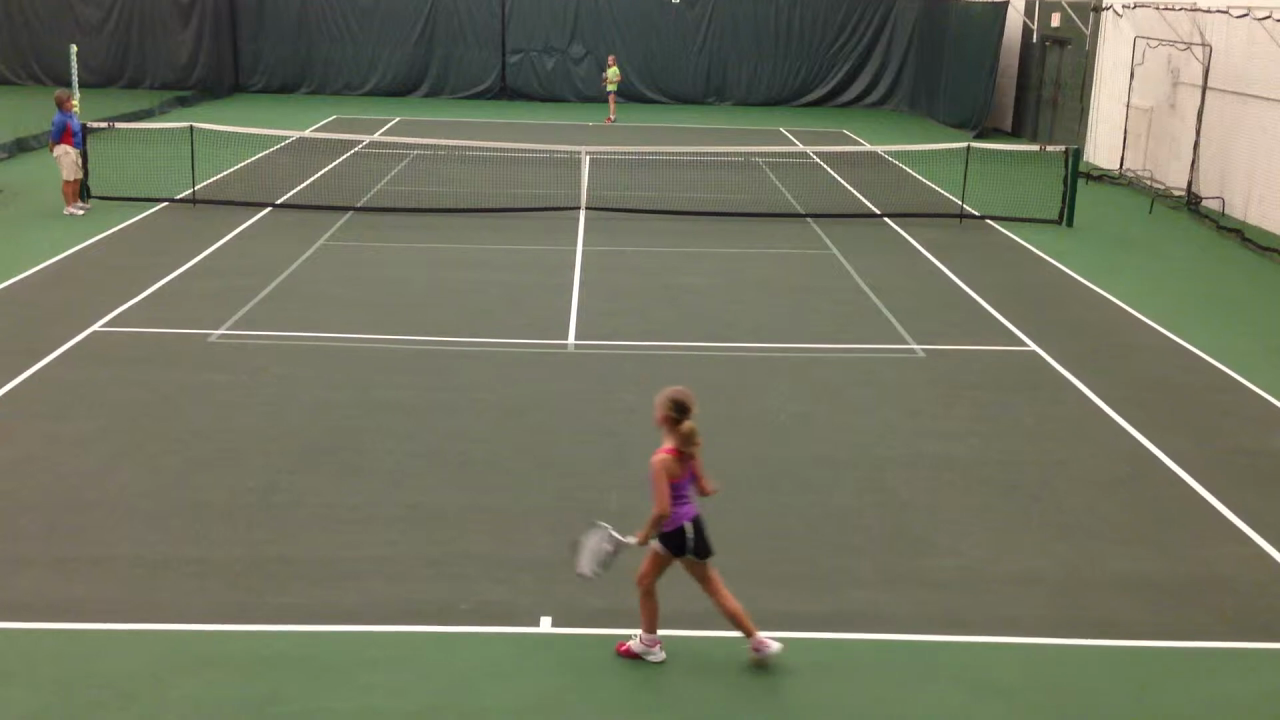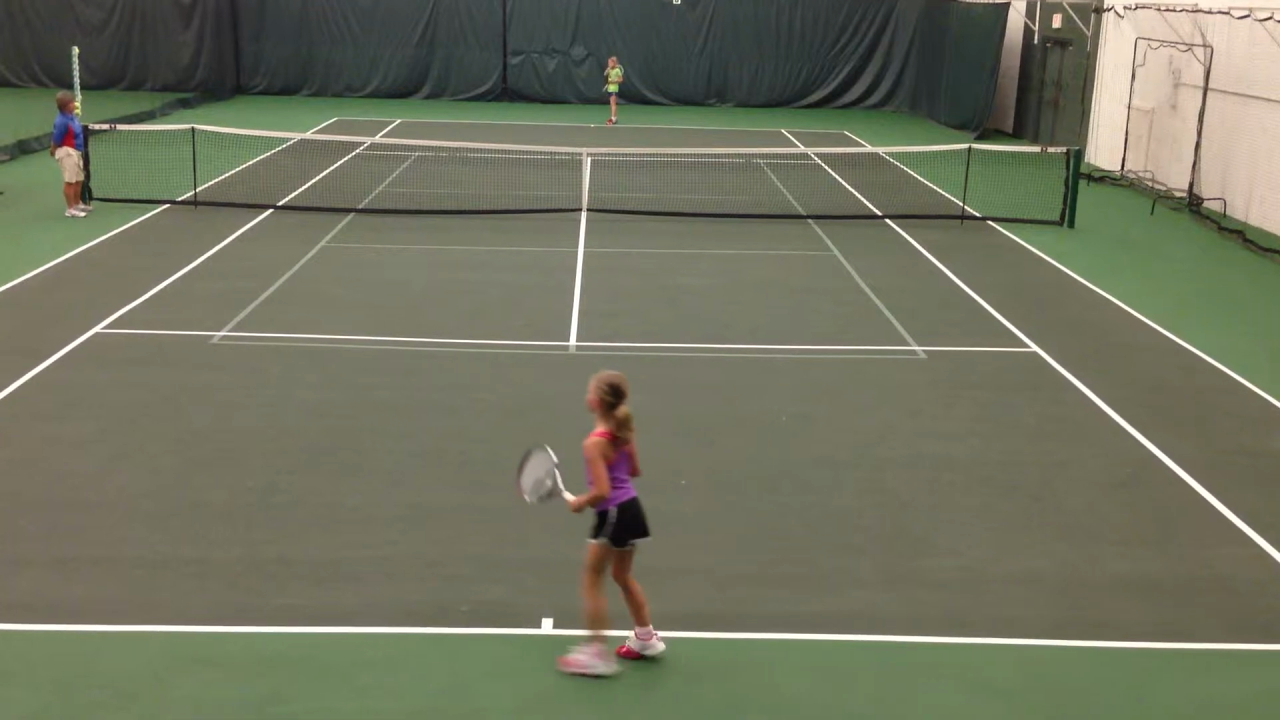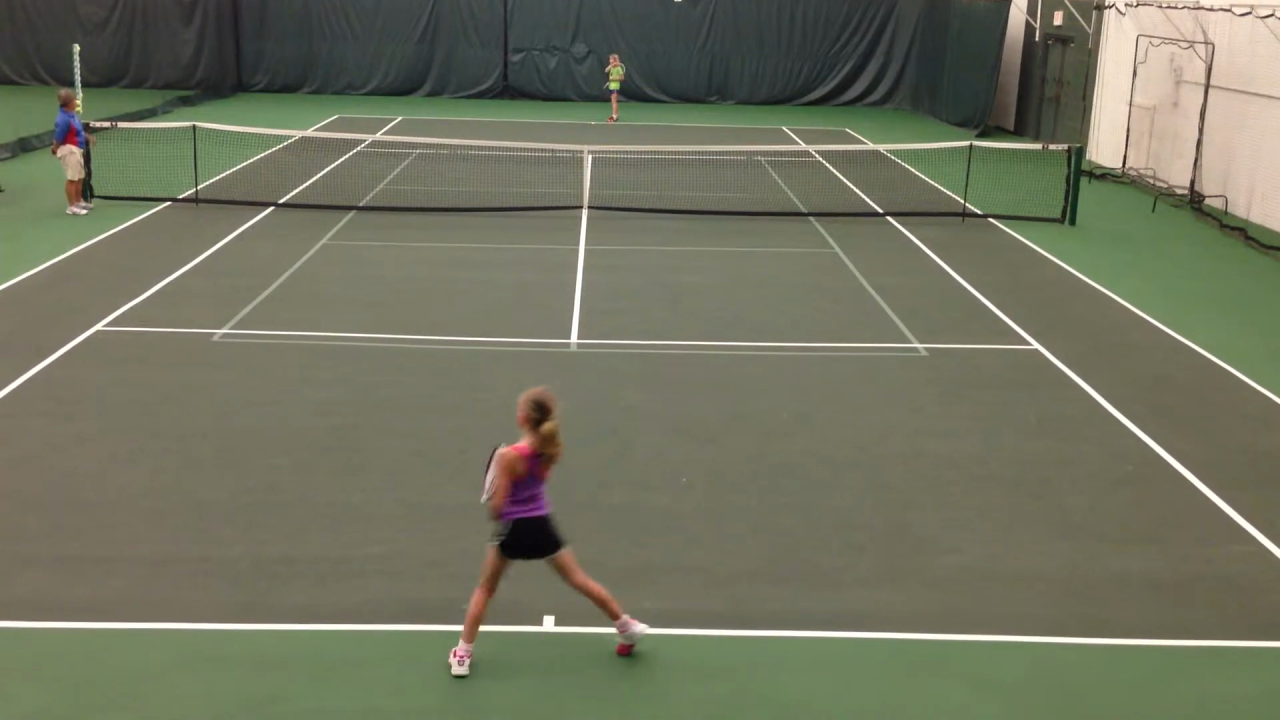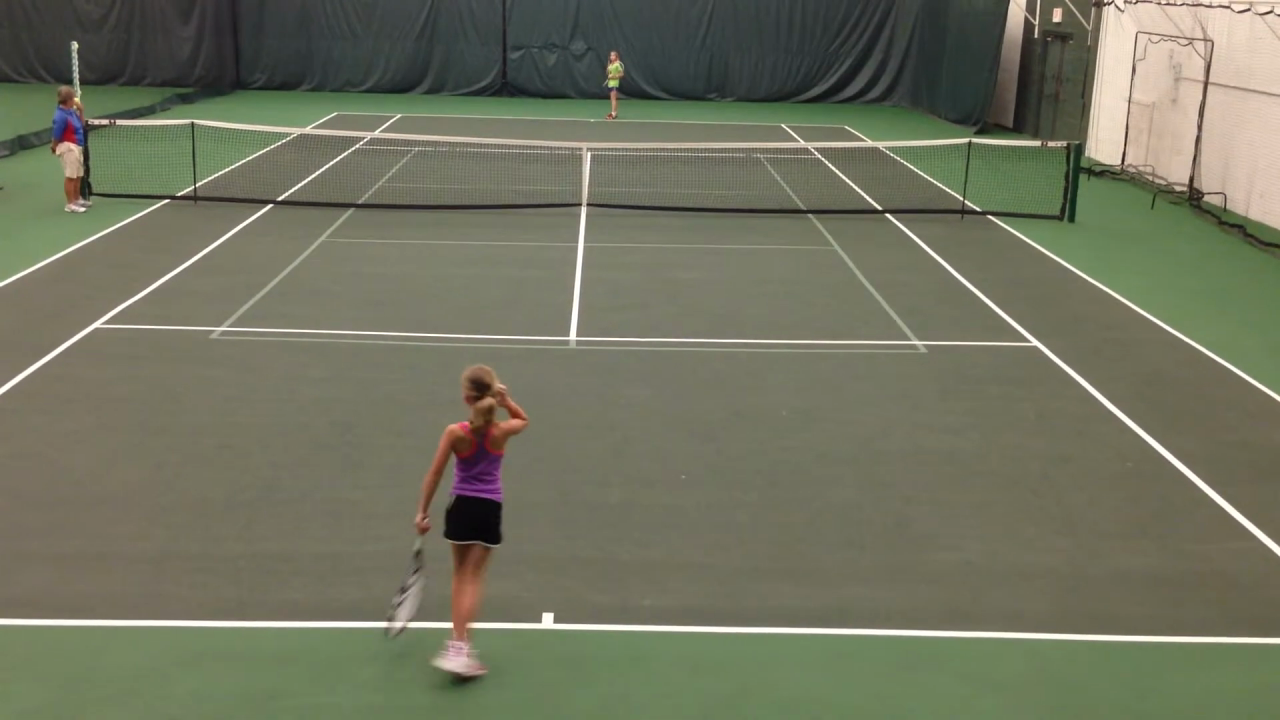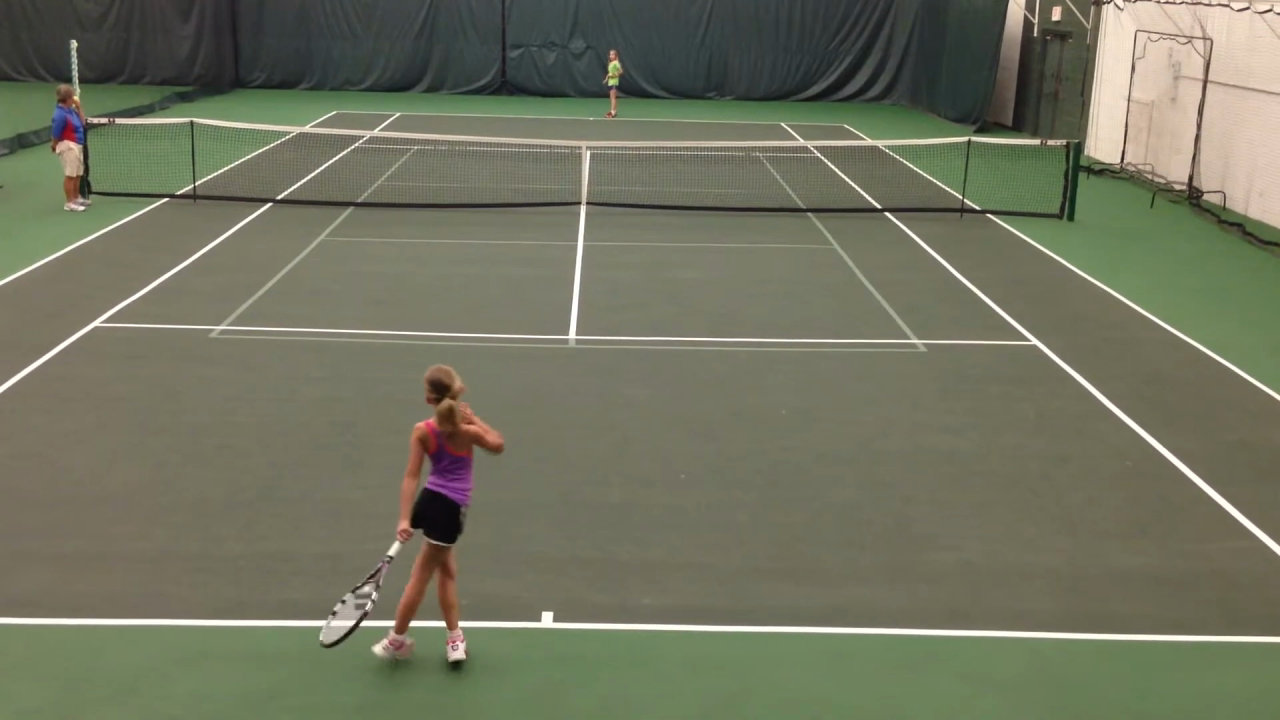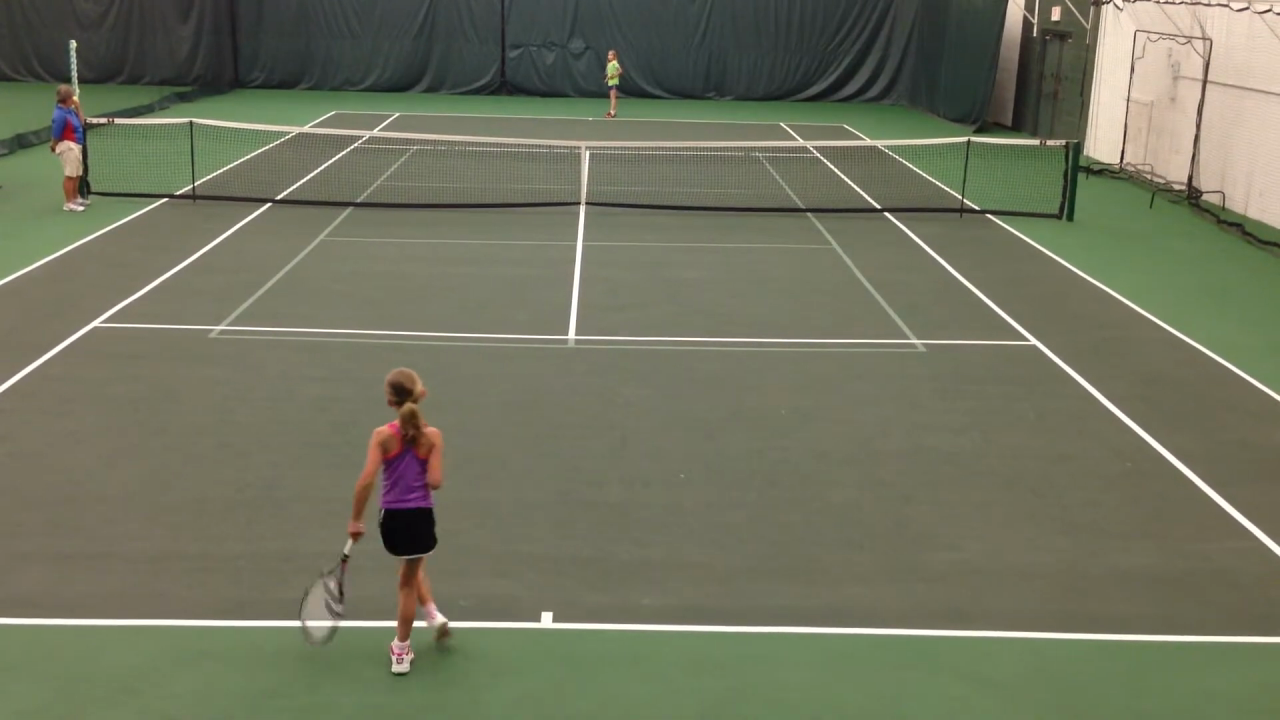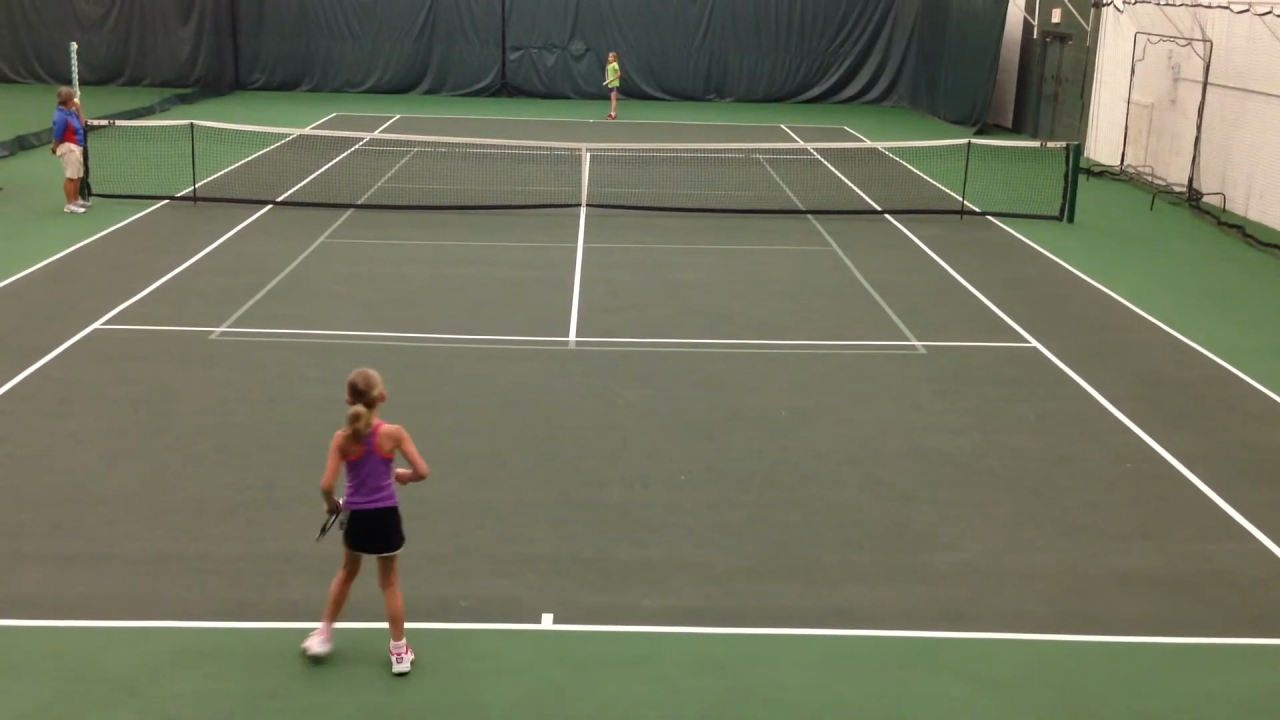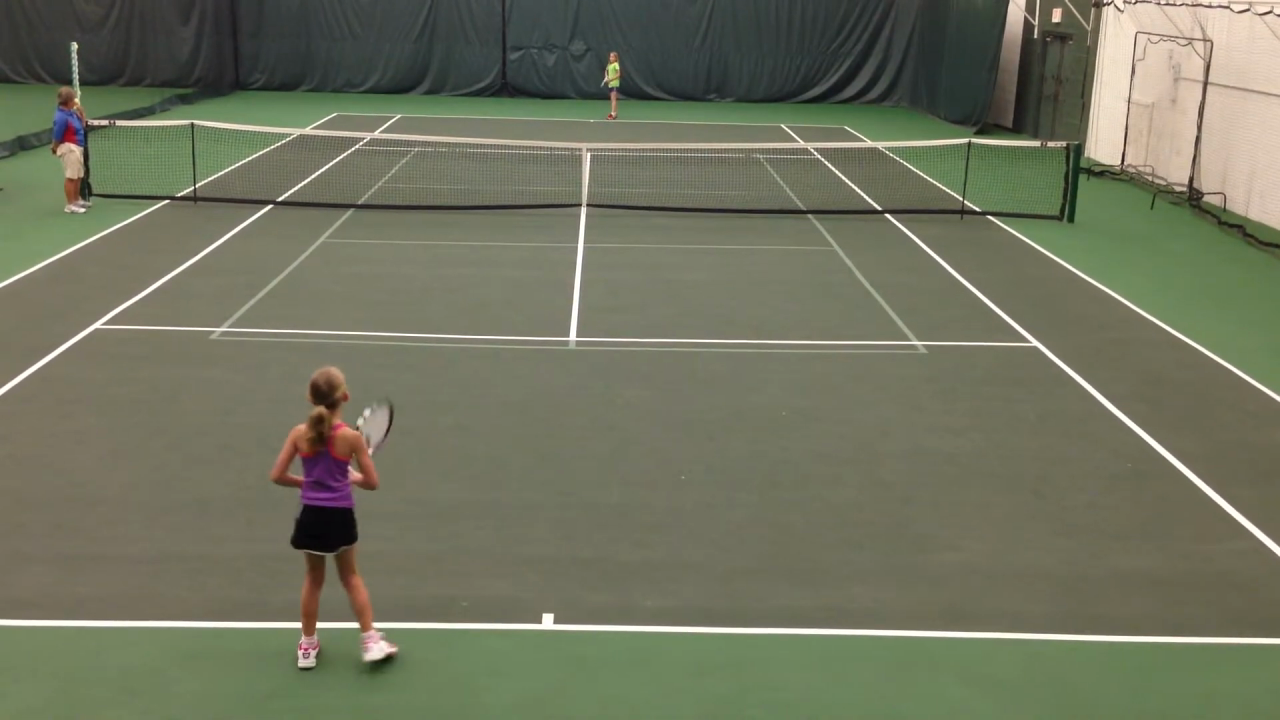
dt=0.3s
person 1, frame 1
left shoulder: (661, 461)
right shoulder: (688, 449)
left elbow: (662, 510)
right elbow: (701, 489)
left wrist: (646, 533)
right wrist: (709, 488)
left hip: (682, 532)
right hip: (678, 529)
left knee: (715, 591)
right knee: (644, 581)
left ankle: (759, 643)
right ankle: (648, 644)
person 1, frame 2
left shoulder: (594, 443)
right shoulder: (624, 433)
left elbow: (602, 492)
left wrist: (579, 502)
left hip: (613, 515)
right hip: (630, 508)
left knee: (590, 582)
right knee: (623, 577)
left ankle: (597, 653)
right ankle: (646, 638)
person 1, frame 3
left shoulder: (508, 456)
right shoulder: (550, 451)
left elbow: (498, 502)
left wrist: (493, 513)
right wrist: (550, 430)
left hip: (514, 528)
right hip: (542, 525)
left knee: (485, 589)
right knee: (578, 580)
left ankle: (463, 654)
right ankle: (627, 626)
person 1, frame 4
left shoulder: (455, 432)
right shoulder: (502, 431)
left elbow: (433, 476)
right elbow: (523, 420)
left wrist: (422, 513)
right wrist: (506, 400)
left hip: (461, 506)
right hip: (489, 509)
left knee: (460, 577)
right knee: (470, 580)
left ankle: (459, 646)
right ankle: (458, 650)
person 1, frame 5
left shoulder: (421, 430)
right shoulder: (469, 432)
left elbow: (411, 476)
right elbow: (499, 445)
left wrist: (404, 518)
right wrist: (473, 419)
left hip: (428, 501)
right hip: (450, 508)
left knee: (447, 571)
right knee: (422, 573)
left ankle: (455, 640)
right ankle: (397, 640)
person 1, frame 6
left shoulder: (382, 435)
right shoulder: (432, 435)
left elbow: (366, 481)
right elbow: (435, 482)
left wrist: (355, 520)
left hip: (392, 514)
right hip: (420, 515)
left knee: (409, 572)
right knee: (408, 581)
left ankle: (431, 614)
right ankle: (401, 651)
person 1, frame 7
left shoulder: (341, 438)
right shoulder: (393, 433)
left elbow: (327, 485)
right elbow: (422, 472)
left wrist: (332, 504)
right wrist: (401, 476)
left hip: (357, 517)
right hip: (386, 516)
left knee: (346, 573)
right knee: (389, 582)
left ankle: (322, 635)
right ankle: (400, 651)
person 1, frame 8
left shoulder: (299, 433)
right shoulder: (352, 437)
left elbow: (276, 476)
right elbow: (372, 483)
left hip: (311, 515)
right hip: (340, 516)
left knee: (313, 579)
right knee: (351, 578)
left ankle: (307, 647)
right ankle: (372, 641)
